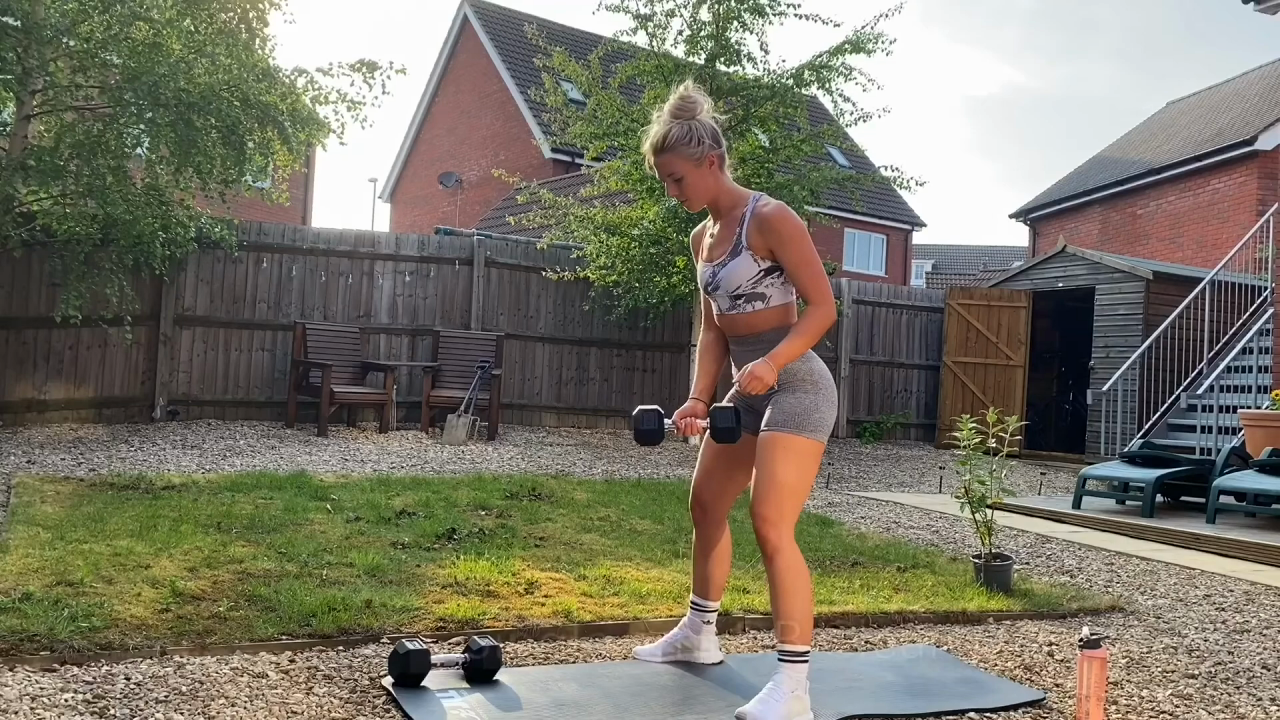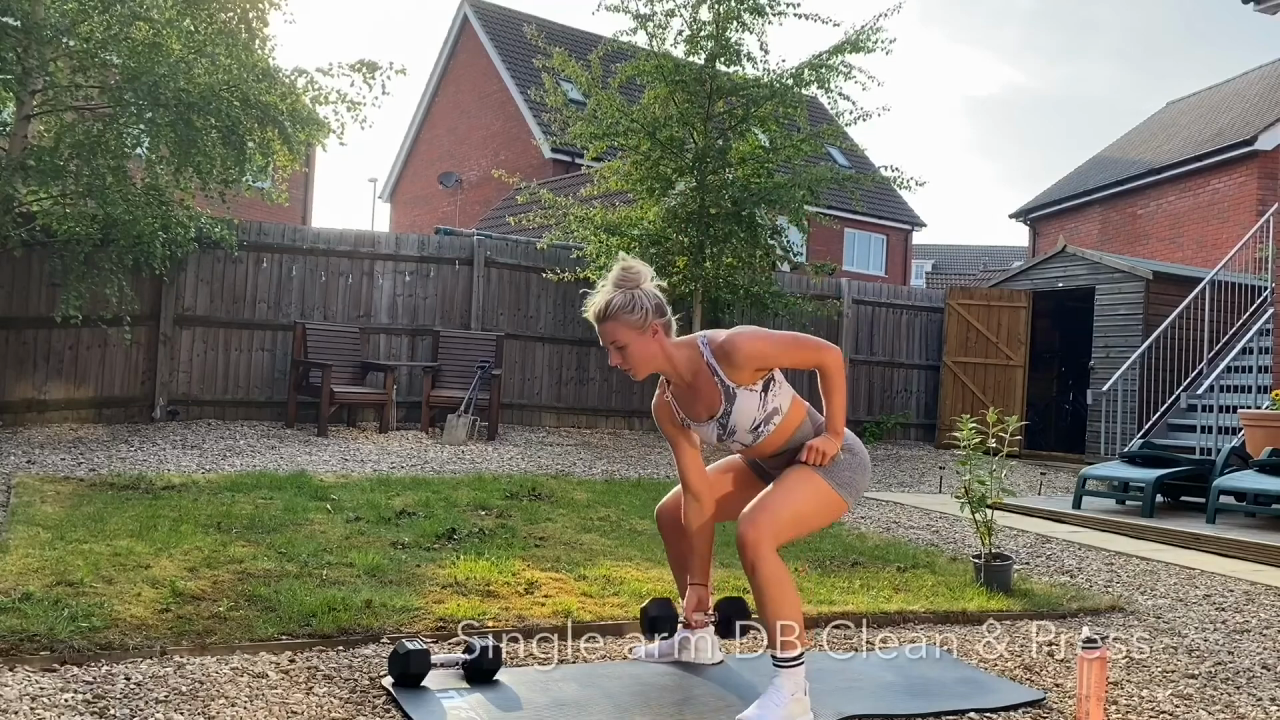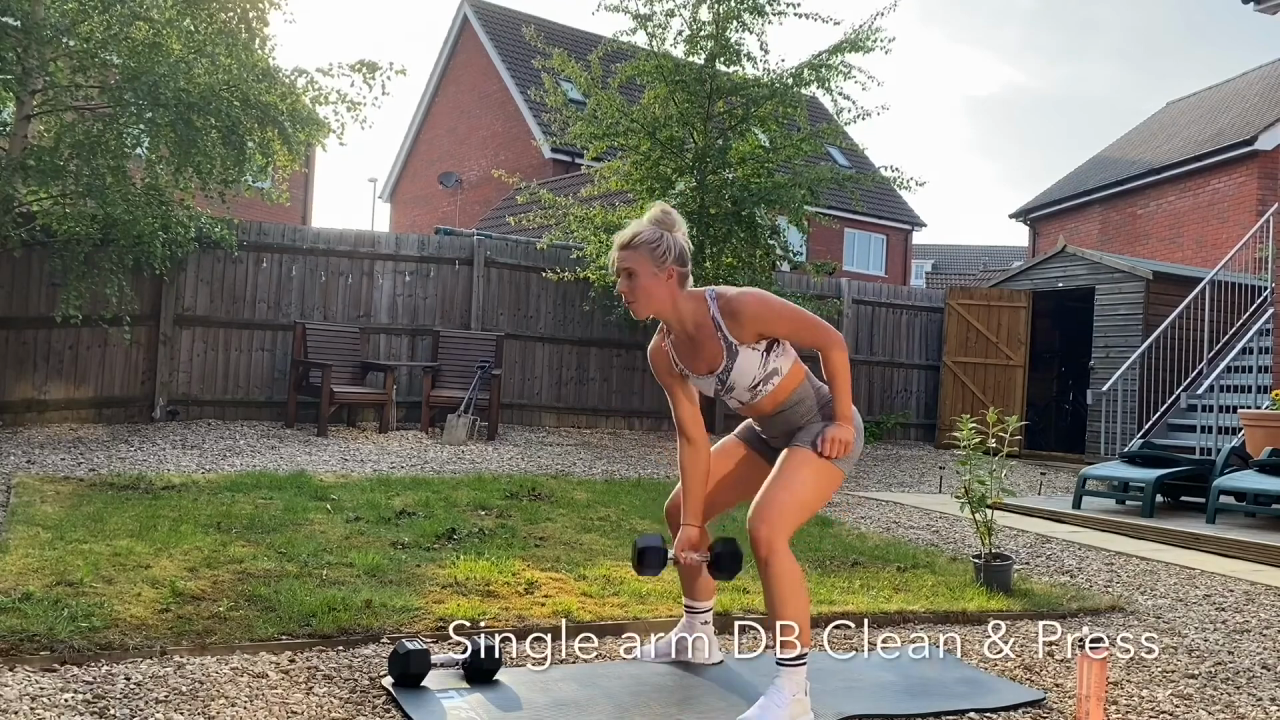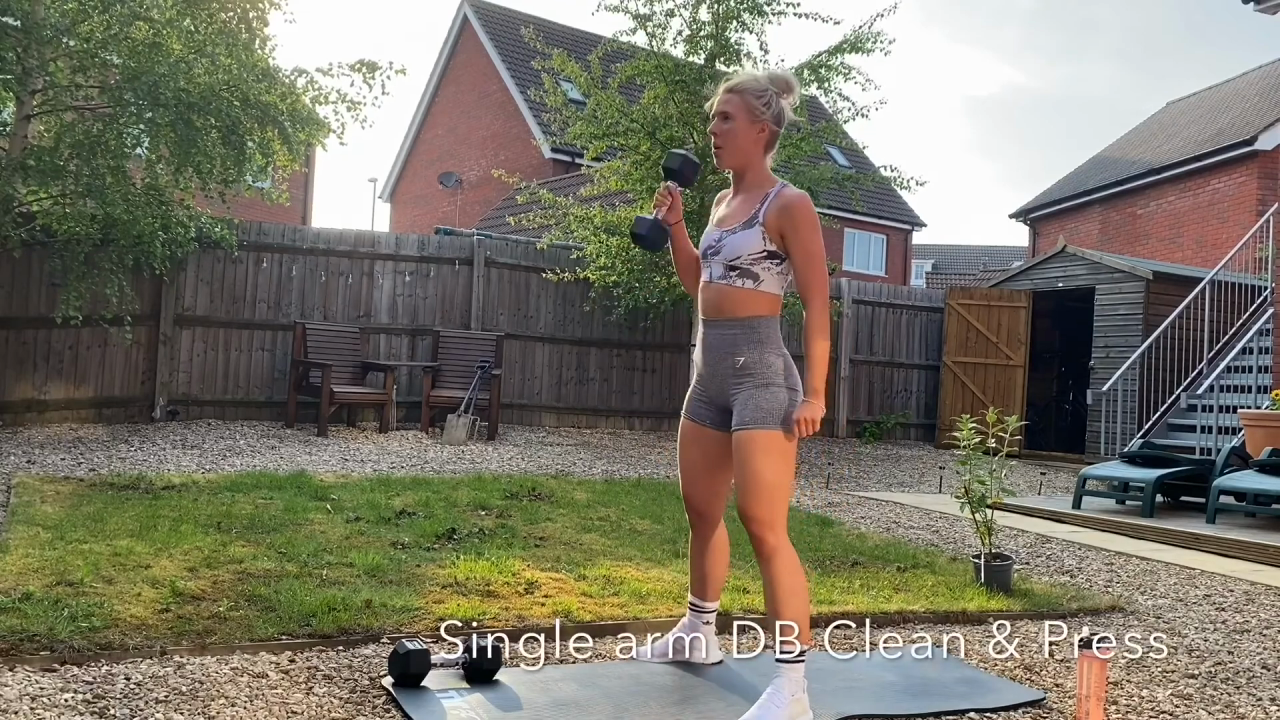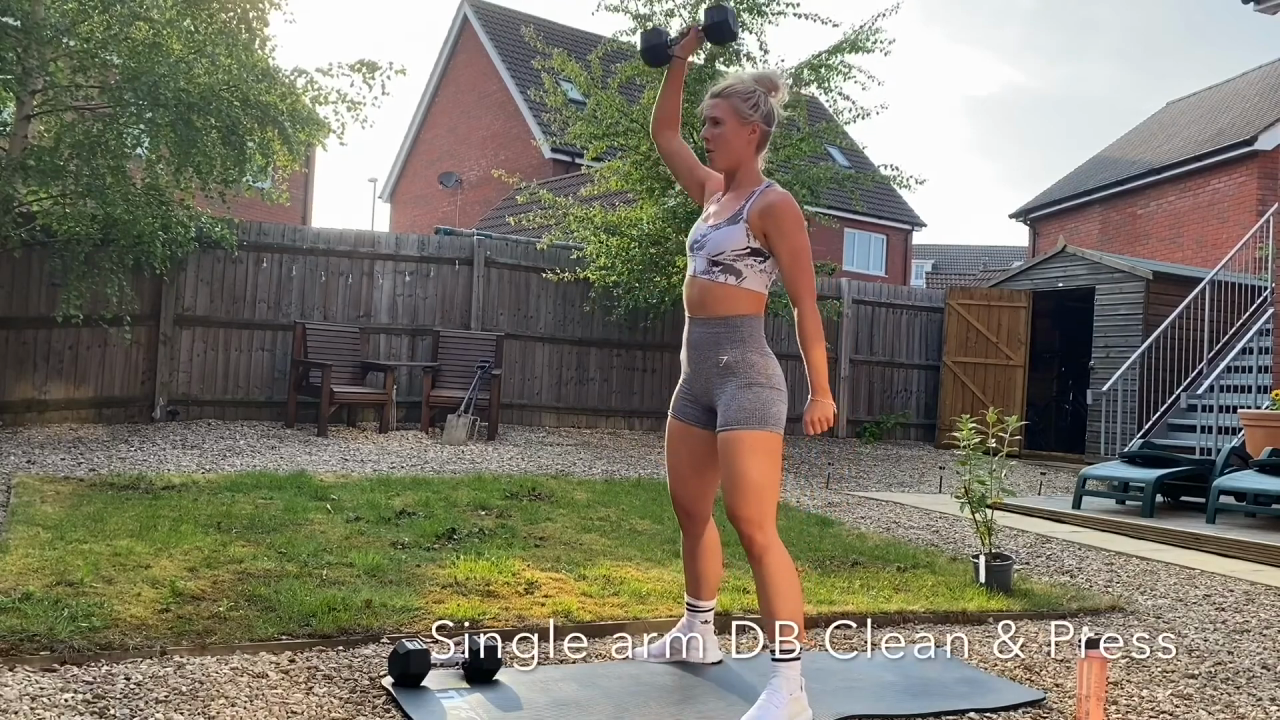
dt=0.5s
person 1, frame 1
left shoulder: (770, 218)
right shoulder: (703, 237)
left elbow: (823, 307)
left wrist: (771, 363)
right wrist: (699, 397)
left hip: (796, 386)
right hip: (745, 392)
left knee: (771, 527)
right knee: (705, 508)
right ankle: (699, 634)
person 1, frame 2
left shoulder: (730, 350)
right shoulder: (666, 407)
left elbow: (830, 357)
right elbow: (697, 498)
left wrist: (832, 432)
right wrist: (697, 587)
left hip: (833, 461)
right hip: (774, 464)
left knee: (755, 533)
right knee: (670, 515)
right ankle: (696, 634)
person 1, frame 3
left shoulder: (737, 307)
right shoulder: (662, 352)
left elbow: (831, 340)
right elbow: (692, 440)
left wrist: (843, 416)
right wrist: (692, 525)
left hip: (820, 427)
right hip: (767, 432)
left knee: (764, 529)
right knee: (678, 510)
right ankle: (698, 632)
person 1, frame 4
left shoulder: (788, 205)
right shoulder: (723, 202)
left elbow: (818, 303)
right elbow: (691, 281)
left wrist: (814, 392)
right wrist: (673, 224)
left hip: (760, 373)
right hip: (709, 374)
left knee: (763, 525)
right knee: (700, 509)
right ankle: (699, 634)
person 1, frame 5
left shoulder: (774, 206)
right shoulder: (711, 190)
left elbow: (806, 303)
right elbow: (662, 133)
left wrist: (821, 390)
right wrist: (678, 63)
left hip: (745, 373)
right hip: (697, 373)
left knee: (753, 526)
right knee: (689, 510)
right ankle: (698, 634)
